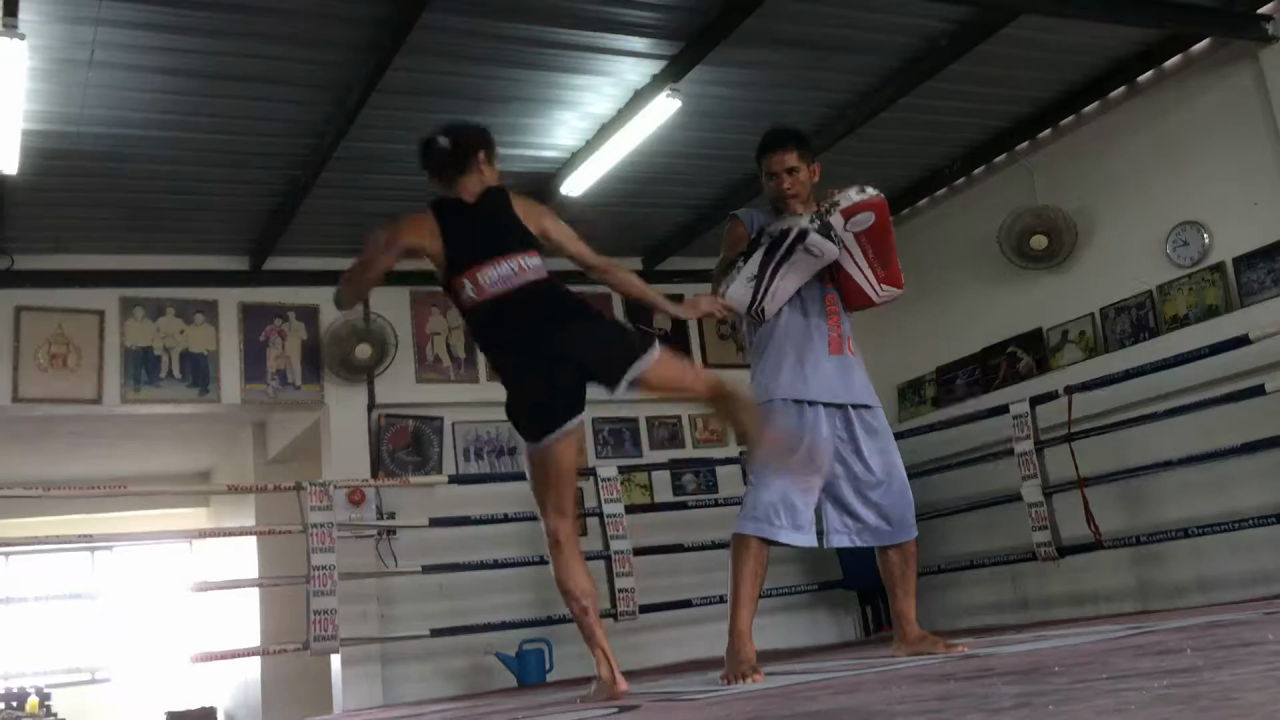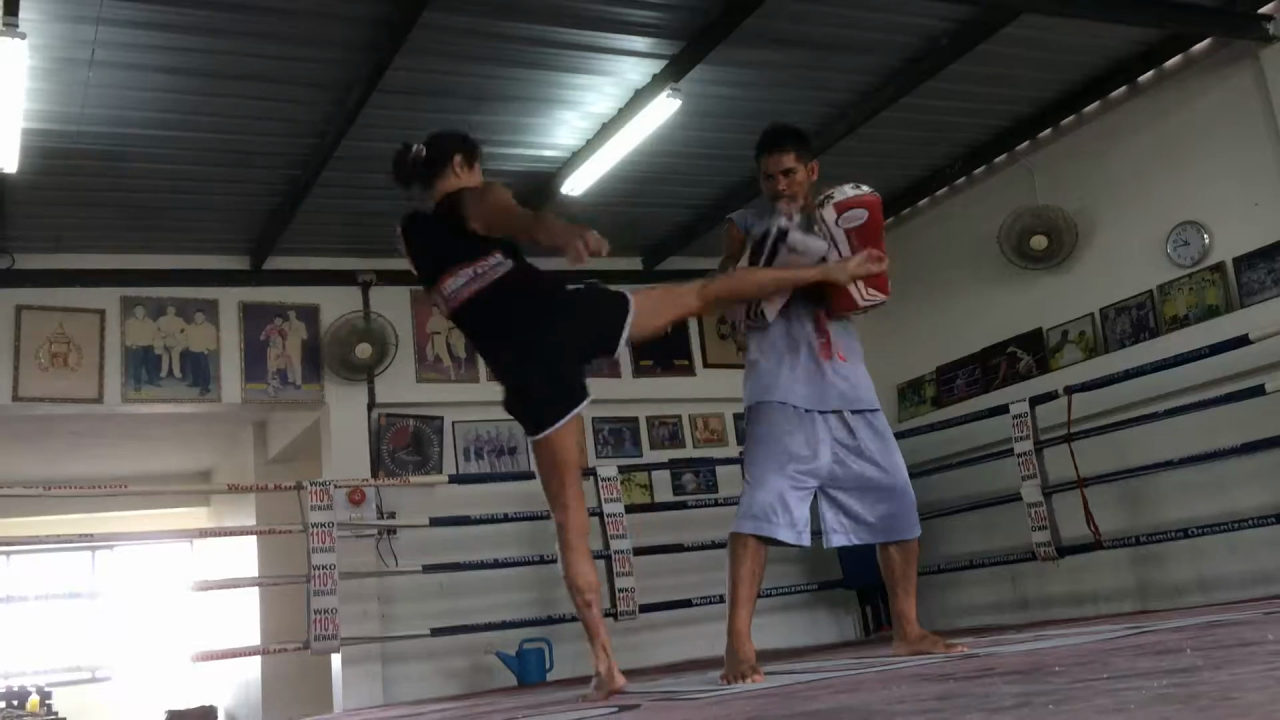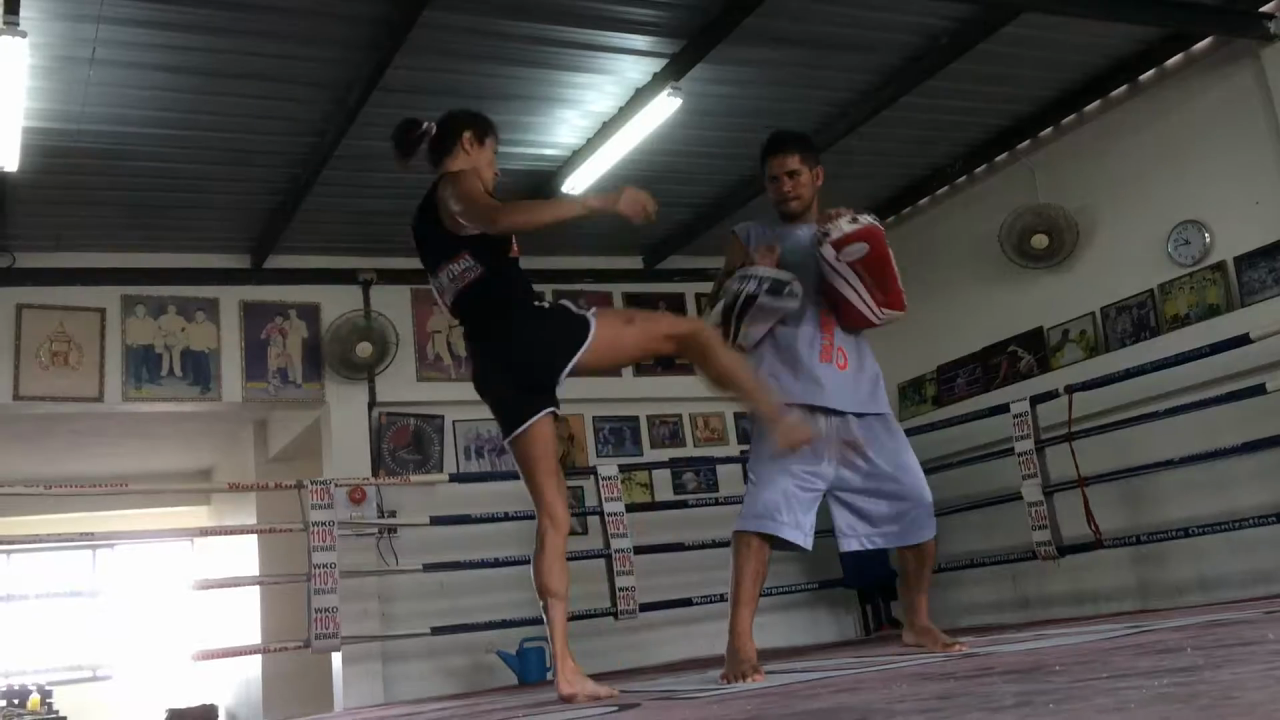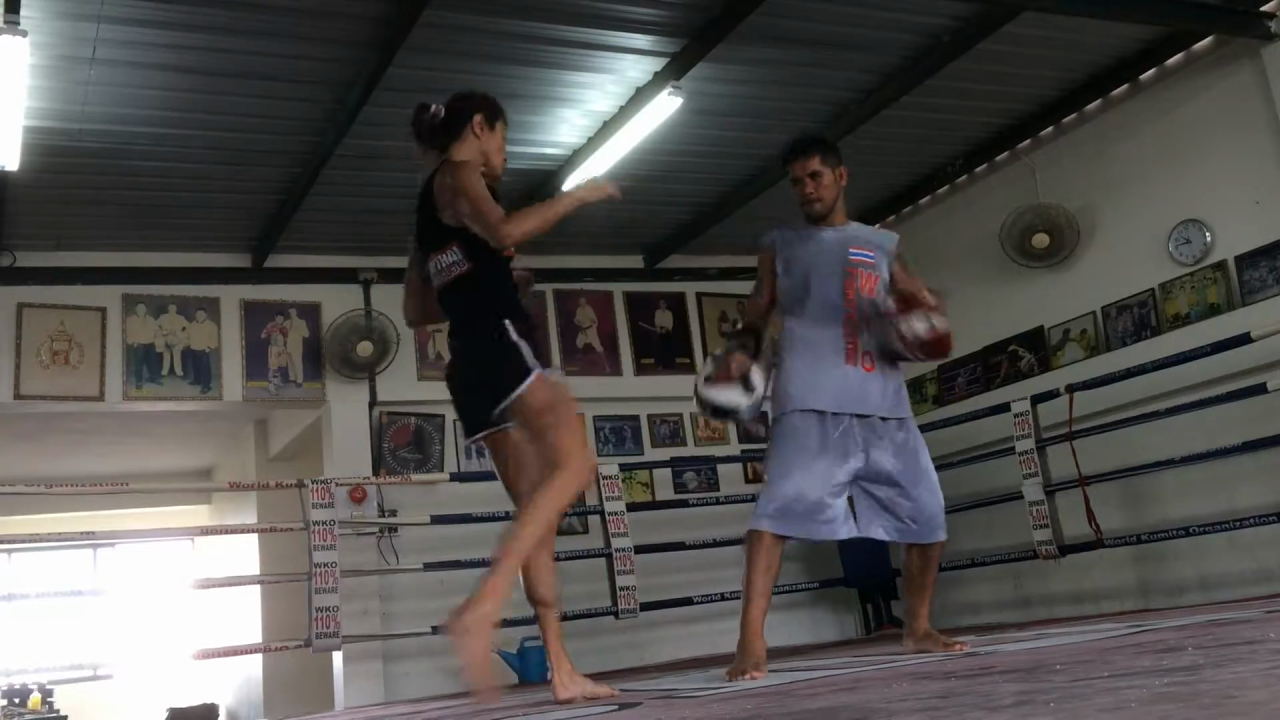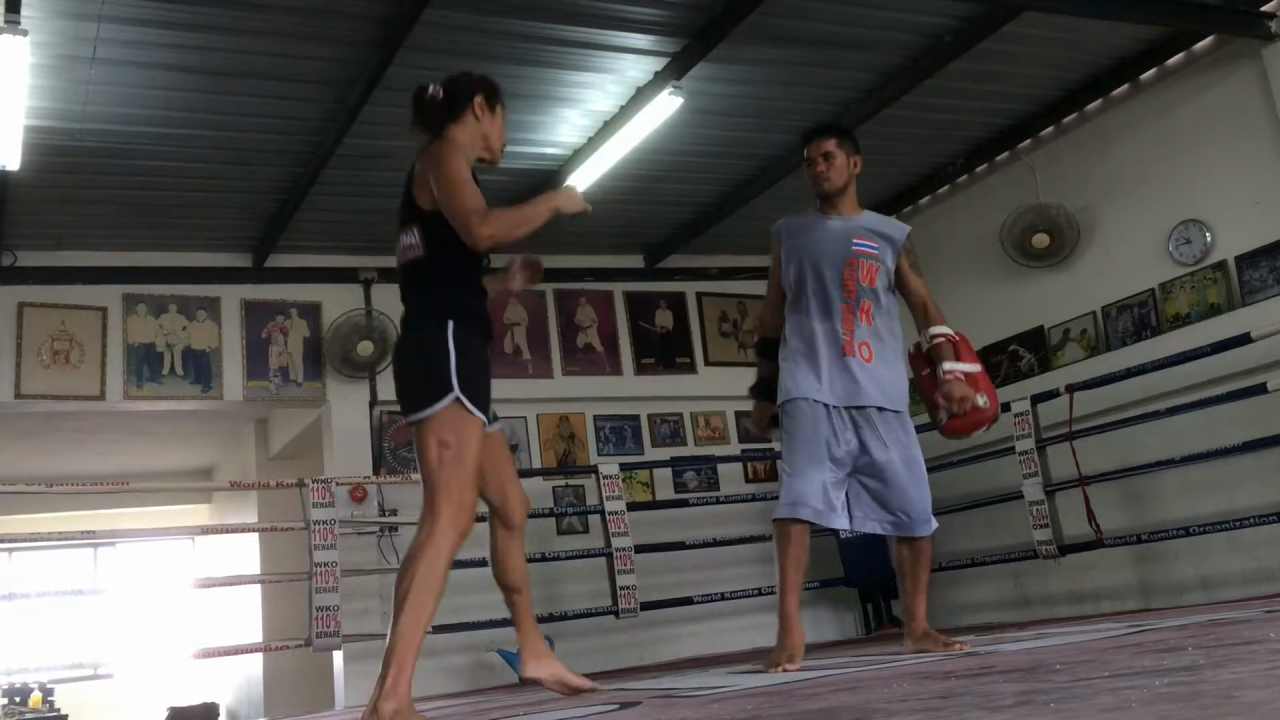
dt=0.2s
person 1, frame 1
left shoulder: (422, 225)
right shoulder: (520, 205)
left elbow: (348, 297)
right elbow: (602, 267)
right wrist: (672, 305)
left hip: (533, 379)
right hip: (585, 335)
left knee: (559, 528)
right knee: (711, 384)
left ankle: (605, 666)
right ankle: (772, 440)
person 1, frame 2
left shoulder: (412, 231)
right shoulder: (482, 199)
right elbow: (524, 223)
right wrist: (573, 232)
left hip: (532, 376)
right hip: (572, 317)
left knee: (570, 520)
right knee: (706, 291)
left ankle: (603, 661)
right ankle: (832, 269)
person 1, frame 3
left shoulder: (428, 219)
right shoulder: (455, 188)
right elbow: (503, 217)
right wrist: (597, 201)
left hip: (498, 368)
right hip: (534, 332)
left knee: (552, 513)
right knee: (691, 331)
left ankle: (565, 669)
right ankle: (779, 417)
person 1, frame 4
left shoulder: (433, 201)
right shoulder: (457, 177)
left elbow: (418, 310)
right elbow: (506, 231)
right wrist: (578, 194)
left hip: (471, 368)
right hip: (500, 340)
left knee: (536, 516)
right knee: (573, 466)
left ankle: (562, 671)
right ankle: (478, 614)
person 1, frame 5
left shoulder: (428, 185)
right shoulder: (443, 155)
right elbow: (482, 231)
left wrist: (501, 282)
right wrist: (555, 202)
left hip: (436, 354)
right hip: (445, 349)
left knee: (511, 509)
right knee: (449, 516)
left ankle: (536, 652)
person 2, frame 1
right shoulder: (748, 222)
right elbow: (726, 288)
left hip: (849, 387)
right hip: (789, 388)
left knee: (893, 504)
right knee: (765, 504)
left ankle: (908, 631)
right ankle: (740, 644)
person 2, frame 2
right shoulder: (744, 224)
left hip: (849, 391)
right hip: (782, 391)
left knee: (895, 502)
right knee: (762, 504)
left ankle: (907, 630)
right ankle: (738, 644)
person 2, frame 3
right shoulder: (749, 238)
right elbow: (718, 310)
left hip: (860, 397)
right hip: (790, 396)
left knee: (912, 504)
right knee: (765, 506)
left ankle: (918, 622)
right ankle: (740, 644)
person 2, frame 4
left shoulder: (882, 242)
right shoulder: (779, 245)
left elbow: (914, 303)
right elbow: (754, 316)
left wrist: (924, 305)
right wrist: (738, 352)
left hip: (883, 403)
right hip: (811, 401)
left knee: (926, 511)
right knee: (781, 504)
left ankle: (918, 627)
right ankle: (751, 640)
person 2, frame 5
left shoulder: (891, 234)
right shoulder: (788, 233)
left elbow: (925, 308)
right elbow: (772, 314)
left wrist: (949, 371)
right wrist: (763, 391)
left hip: (880, 394)
right hip: (810, 388)
left knee: (913, 507)
right knee: (800, 497)
left ankle: (918, 627)
right ankle: (790, 632)
